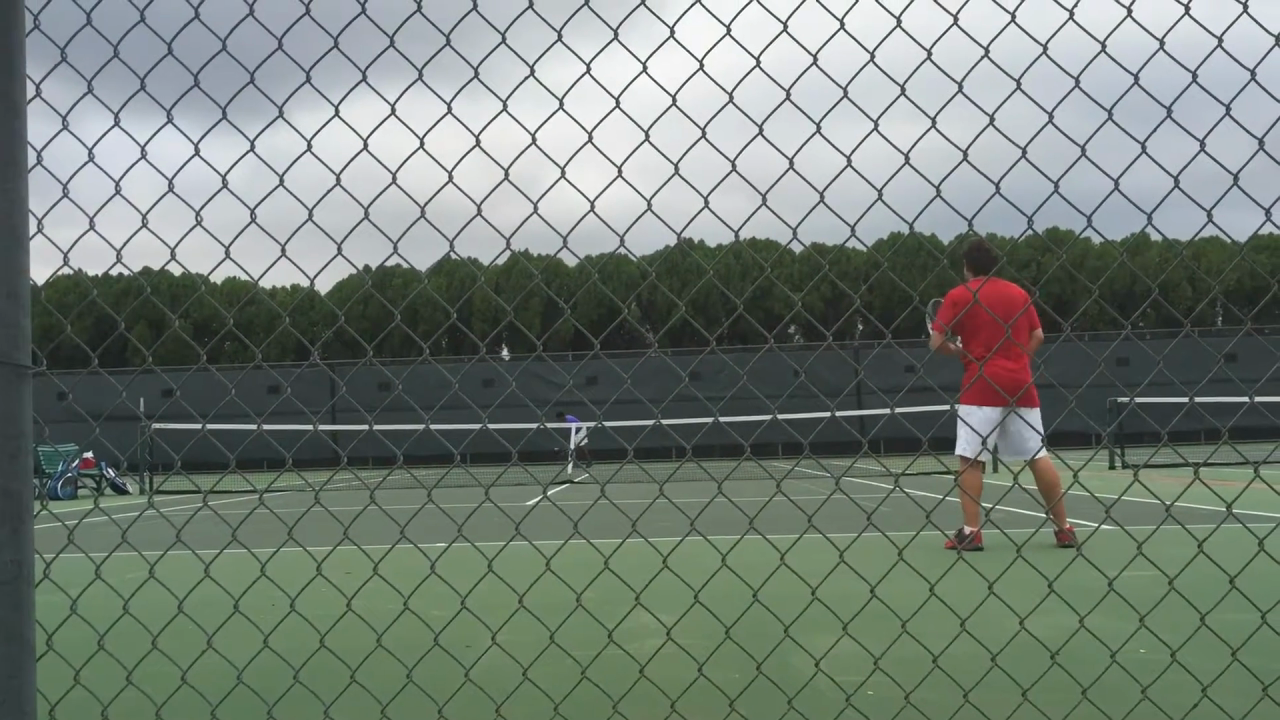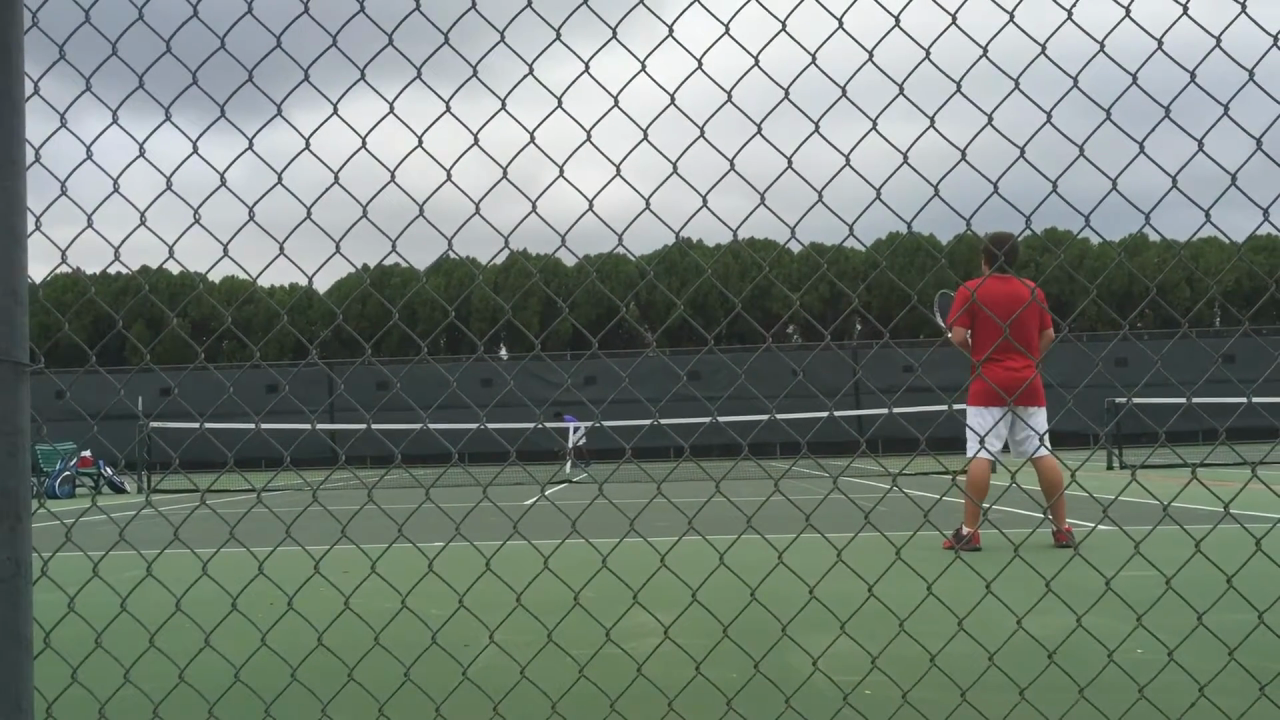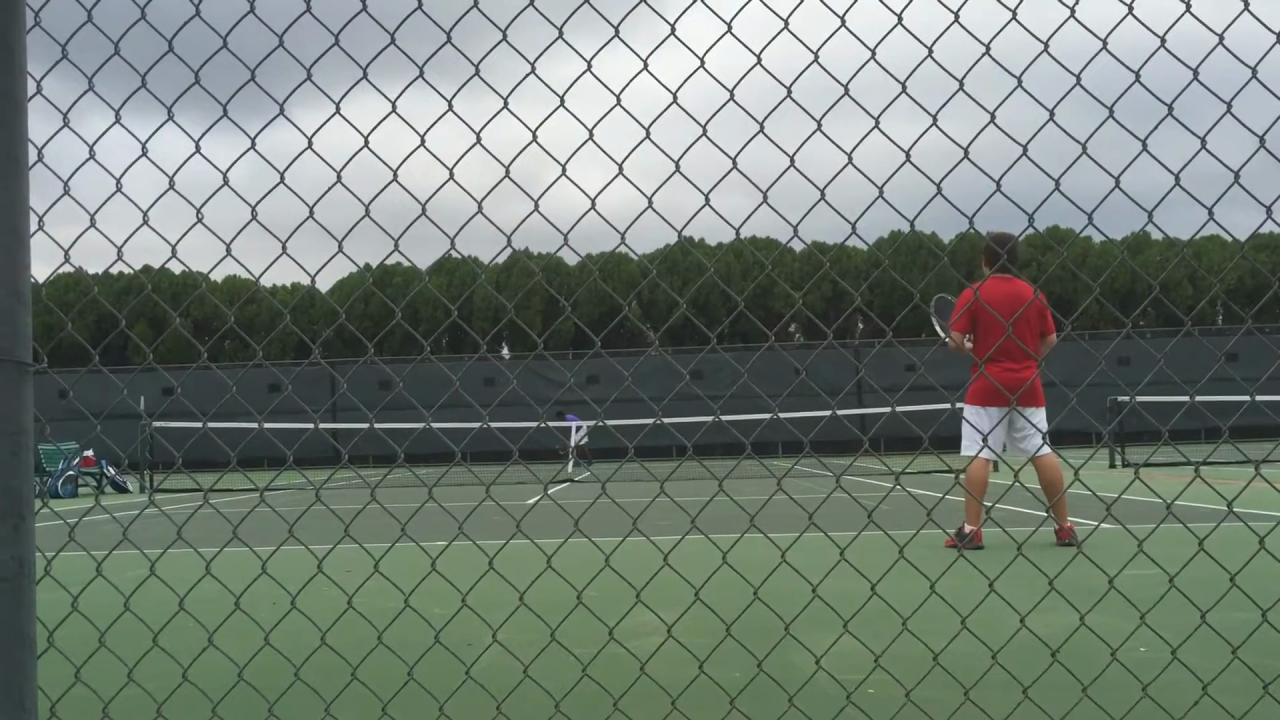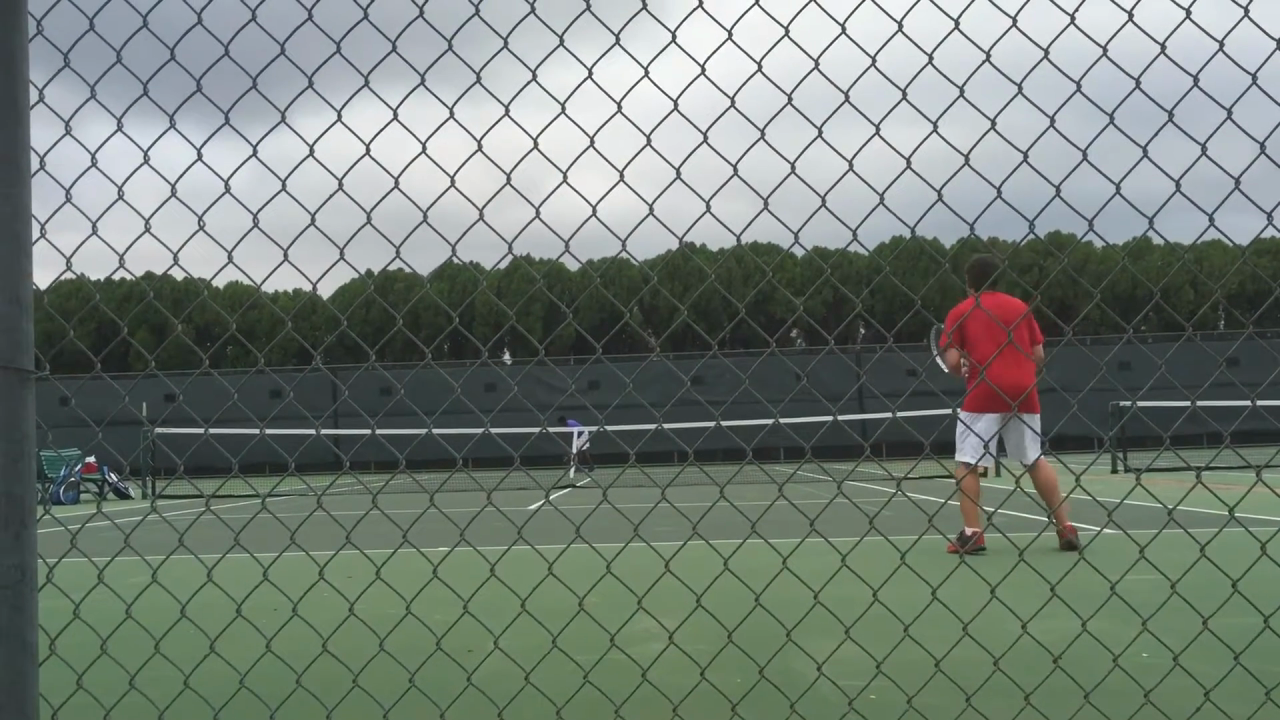
dt=0.4s
person 1, frame 1
left shoulder: (958, 296)
right shoulder: (1019, 292)
left elbow: (937, 342)
right elbow: (1037, 337)
left wrist: (959, 350)
left hip: (982, 387)
right hip: (1020, 384)
left knee: (970, 458)
right knee: (1038, 455)
left ankle: (971, 531)
right ankle: (1063, 528)
person 1, frame 2
left shoulder: (970, 291)
right shoulder: (1033, 291)
left elbow: (958, 337)
right elbow: (1049, 336)
left hip: (988, 385)
right hip: (1028, 384)
left knee: (980, 456)
right knee: (1043, 454)
left ankle: (970, 531)
right ankle: (1062, 528)
person 1, frame 3
left shoulder: (973, 295)
right shoulder: (1034, 294)
left elbow: (955, 342)
right elbow: (1050, 341)
left hip: (986, 387)
right hip: (1027, 386)
left knee: (978, 455)
right knee: (1043, 453)
left ankle: (971, 530)
right ankle: (1064, 527)
person 1, frame 4
left shoulder: (961, 312)
right shoulder: (1020, 306)
left elbow: (952, 361)
right elbow: (1038, 354)
left wrist: (964, 372)
left hip: (984, 393)
right hip: (1024, 391)
left knee: (968, 463)
right knee: (1036, 460)
left ankle: (972, 533)
right ankle: (1065, 528)
